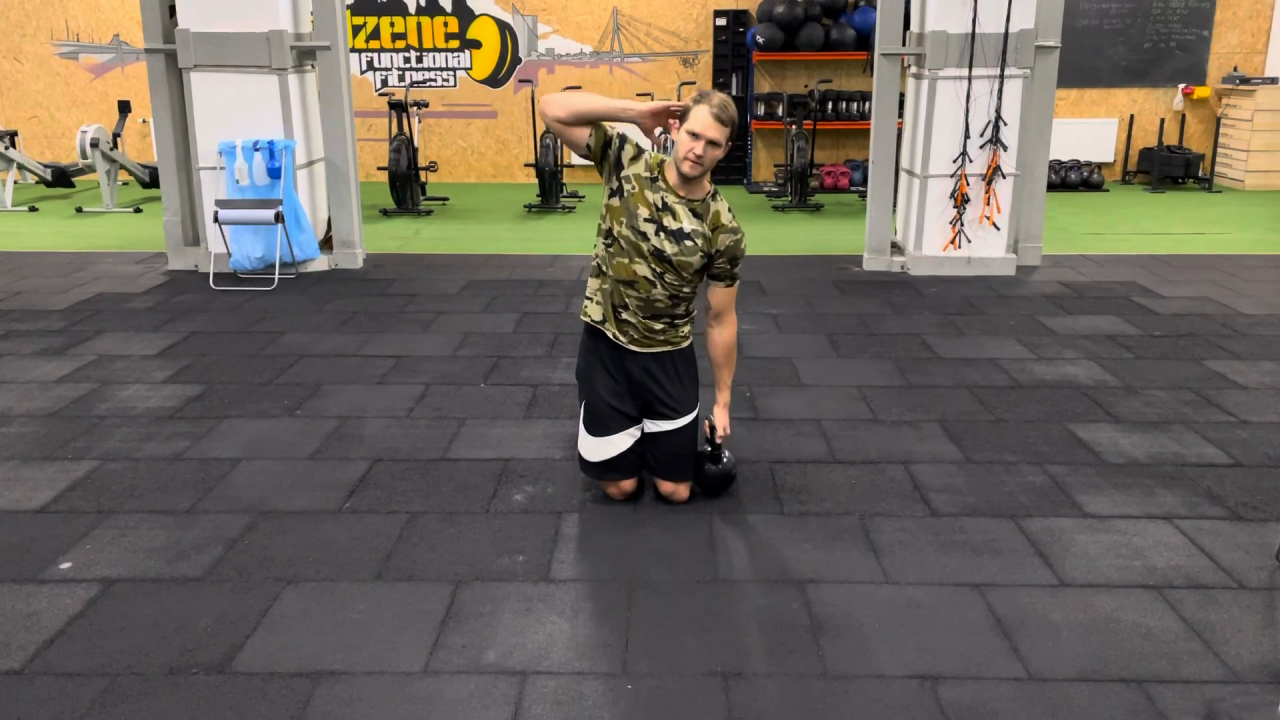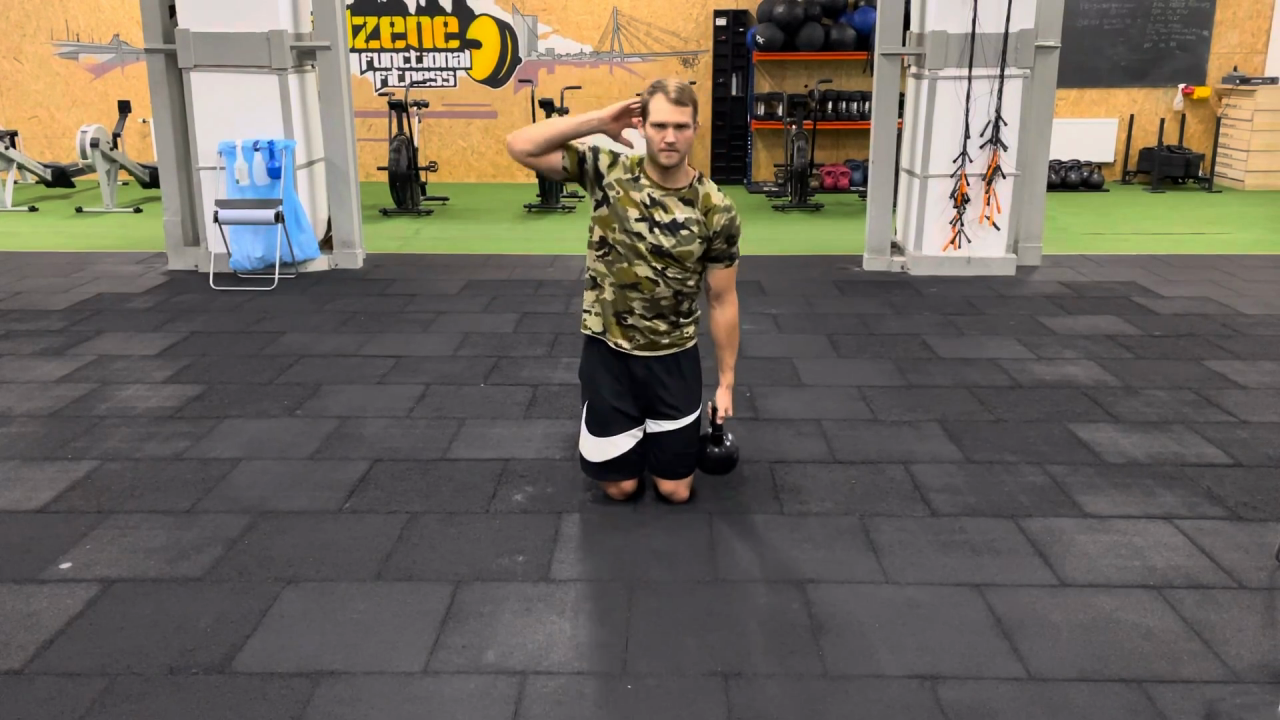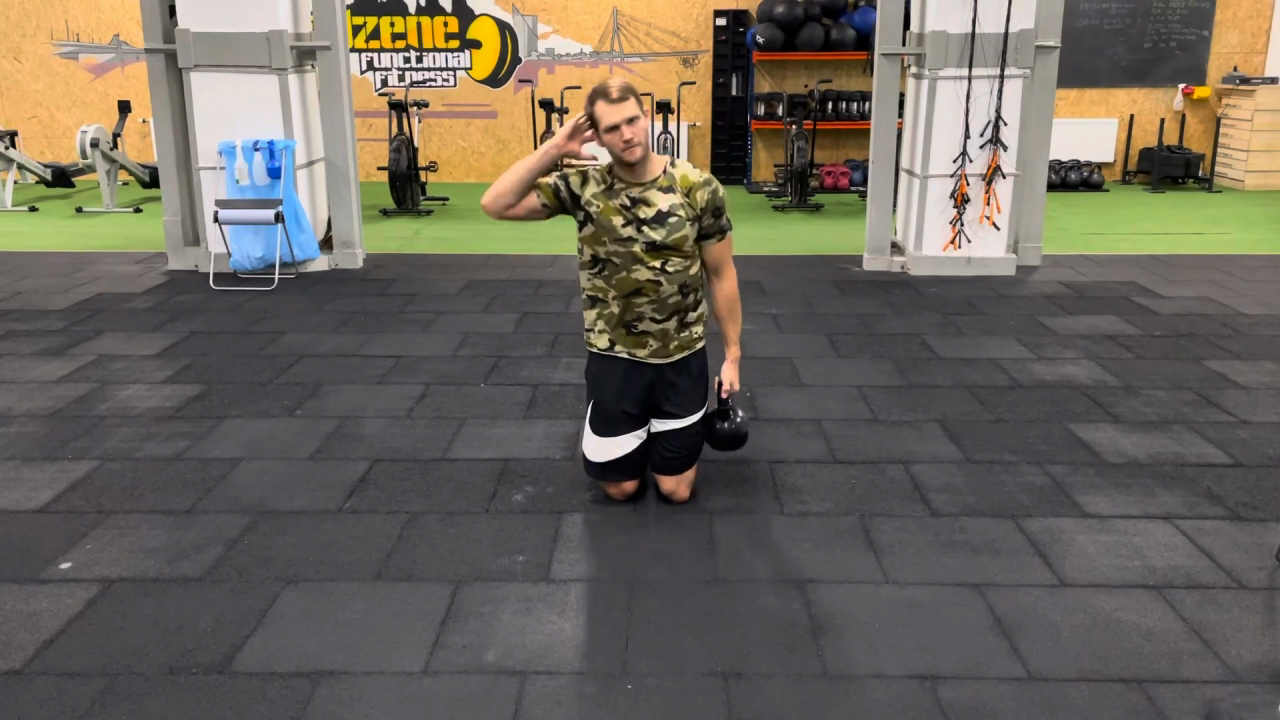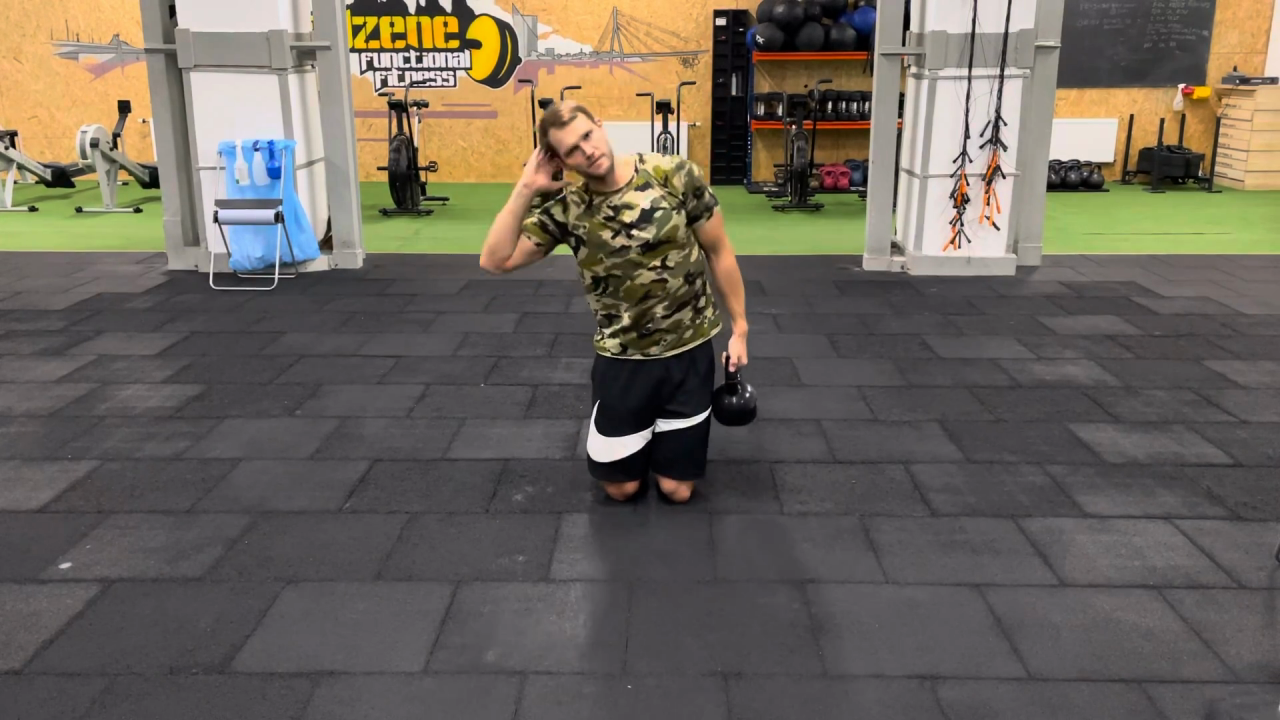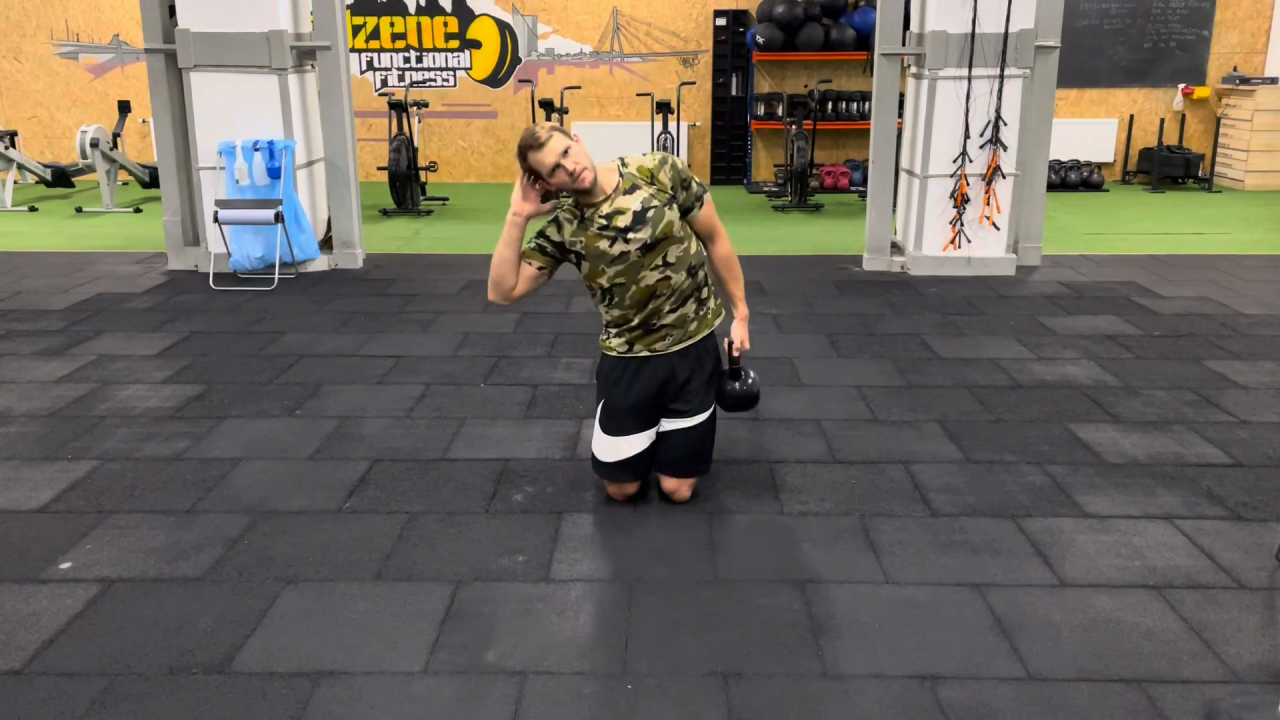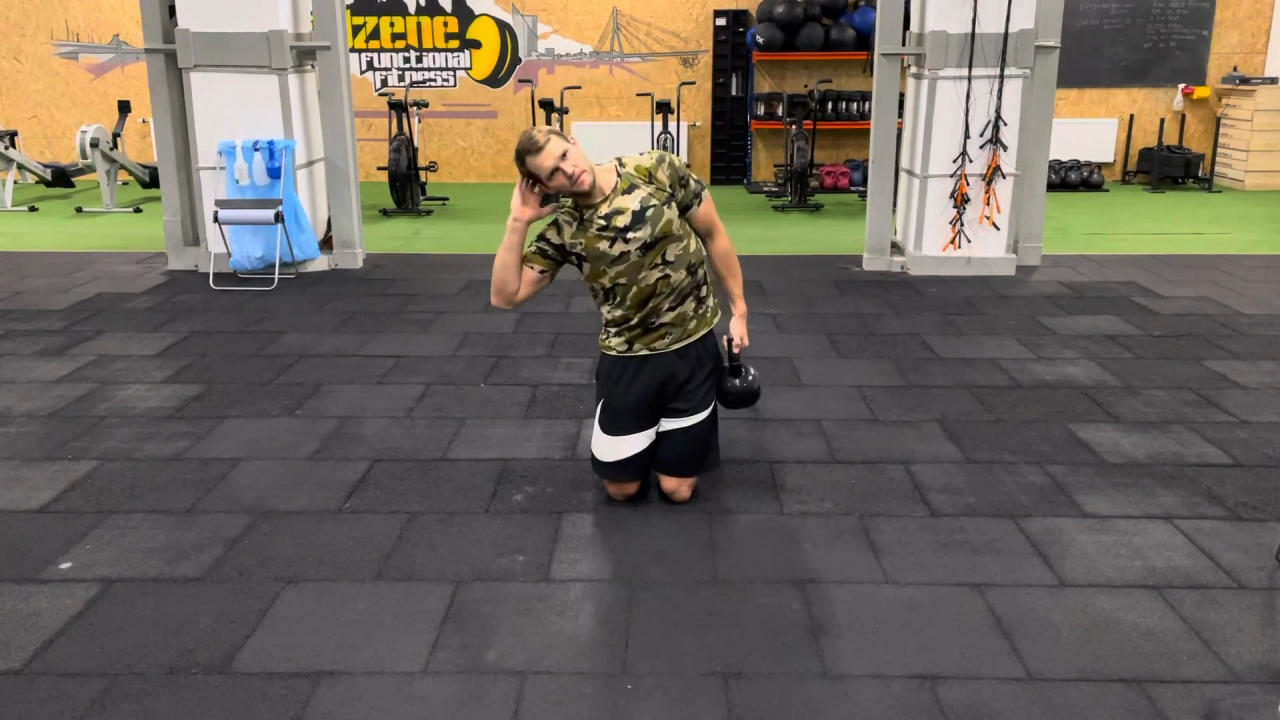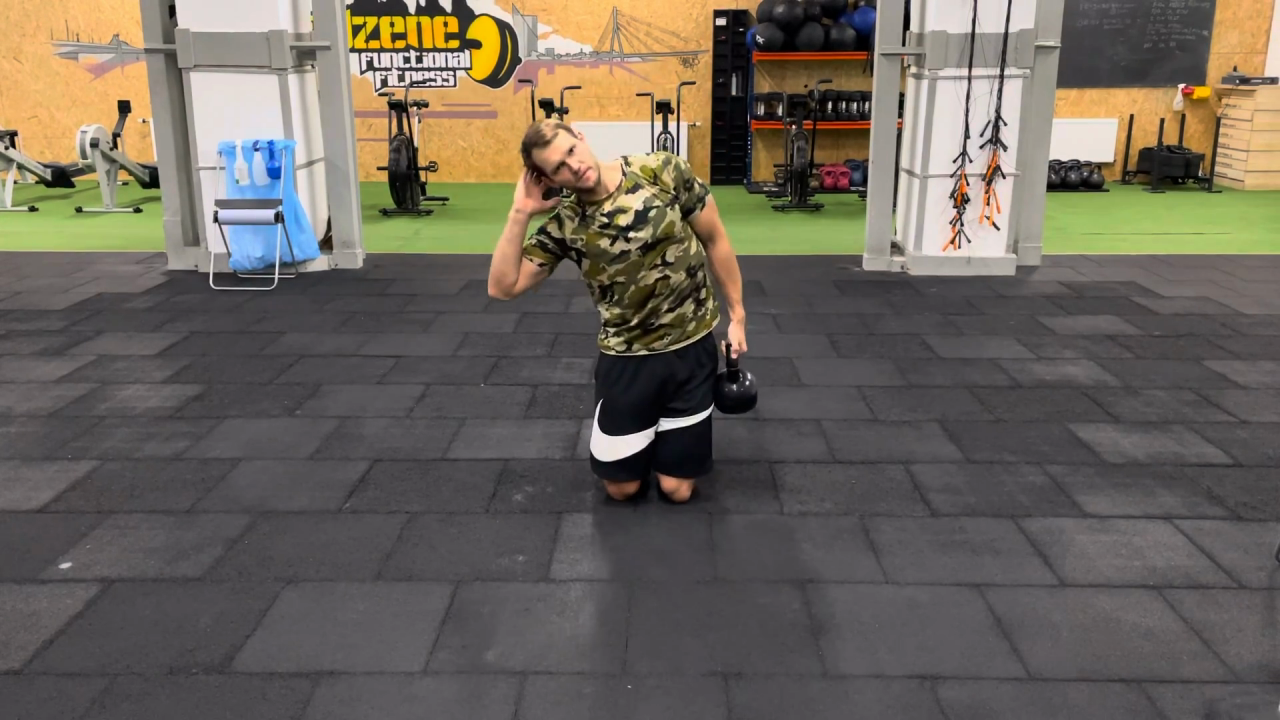
dt=0.2s
person 1, frame 1
left shoulder: (723, 230)
right shoulder: (627, 163)
left elbow: (721, 320)
right elbow: (551, 109)
left wrist: (722, 401)
right wrist: (637, 113)
left hip: (667, 356)
right hip: (606, 346)
left knee: (676, 490)
right knee: (619, 486)
left ankle: (653, 434)
right ankle: (627, 429)
person 1, frame 2
left shoulder: (716, 211)
right shoulder: (606, 169)
left elbow: (722, 302)
right elbow: (519, 147)
left wrist: (725, 383)
right wrist: (600, 122)
left hip: (673, 357)
right hip: (608, 352)
left knee: (676, 490)
right knee: (620, 487)
left ankle: (658, 433)
right ankle: (632, 430)
person 1, frame 3
left shoulder: (700, 189)
right shoulder: (583, 185)
left elbow: (722, 275)
right elbow: (493, 206)
left wrist: (732, 354)
right wrist: (555, 148)
left hip: (681, 359)
right hip: (614, 358)
left knee: (676, 489)
right knee: (620, 487)
left ankle: (661, 433)
right ankle: (632, 430)
person 1, frame 4
left shoulder: (676, 176)
right shoulder: (566, 209)
left elbow: (719, 251)
right elbow: (494, 261)
left wrist: (739, 326)
right wrist: (528, 187)
left hip: (689, 353)
right hip: (622, 360)
left knee: (676, 489)
right knee: (620, 487)
left ankle: (662, 435)
right ankle: (640, 433)
person 1, frame 5
left shoulder: (661, 172)
right shoulder: (562, 228)
left elbow: (715, 239)
right elbow: (502, 291)
left wrist: (740, 311)
right wrist: (518, 215)
left hip: (693, 348)
right hip: (627, 358)
left knee: (677, 489)
right knee: (621, 488)
left ankle: (667, 434)
right ankle: (643, 430)
person 1, frame 6
left shoulder: (658, 171)
right shoulder: (561, 230)
left elbow: (714, 236)
right elbow: (505, 296)
left wrist: (738, 309)
right wrist: (518, 221)
left hip: (693, 346)
right hip: (627, 356)
left knee: (677, 489)
right knee: (621, 488)
left ankle: (670, 436)
right ankle: (643, 429)
person 1, frame 7
left shoulder: (665, 172)
right shoulder: (563, 225)
left elbow: (715, 241)
right elbow: (502, 286)
left wrist: (736, 314)
right wrist: (520, 212)
left hip: (692, 347)
right hip: (625, 356)
left knee: (676, 489)
right knee: (621, 488)
left ankle: (667, 435)
right ankle: (643, 428)
